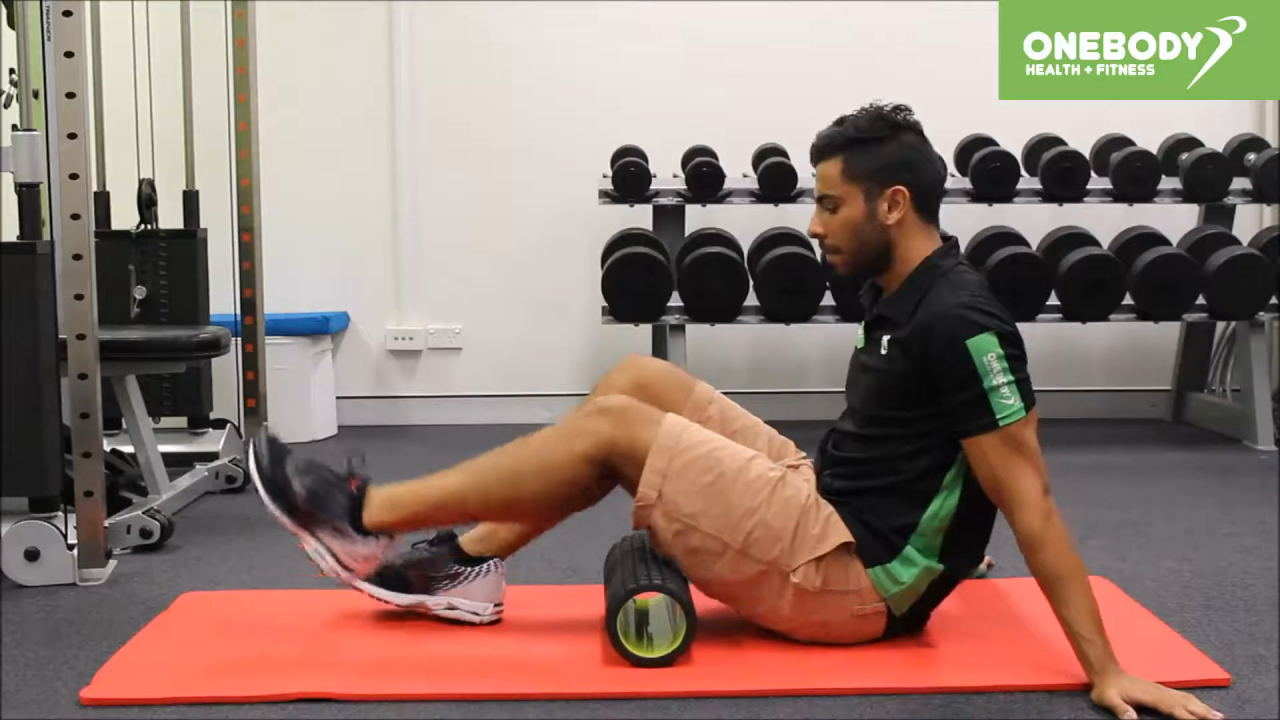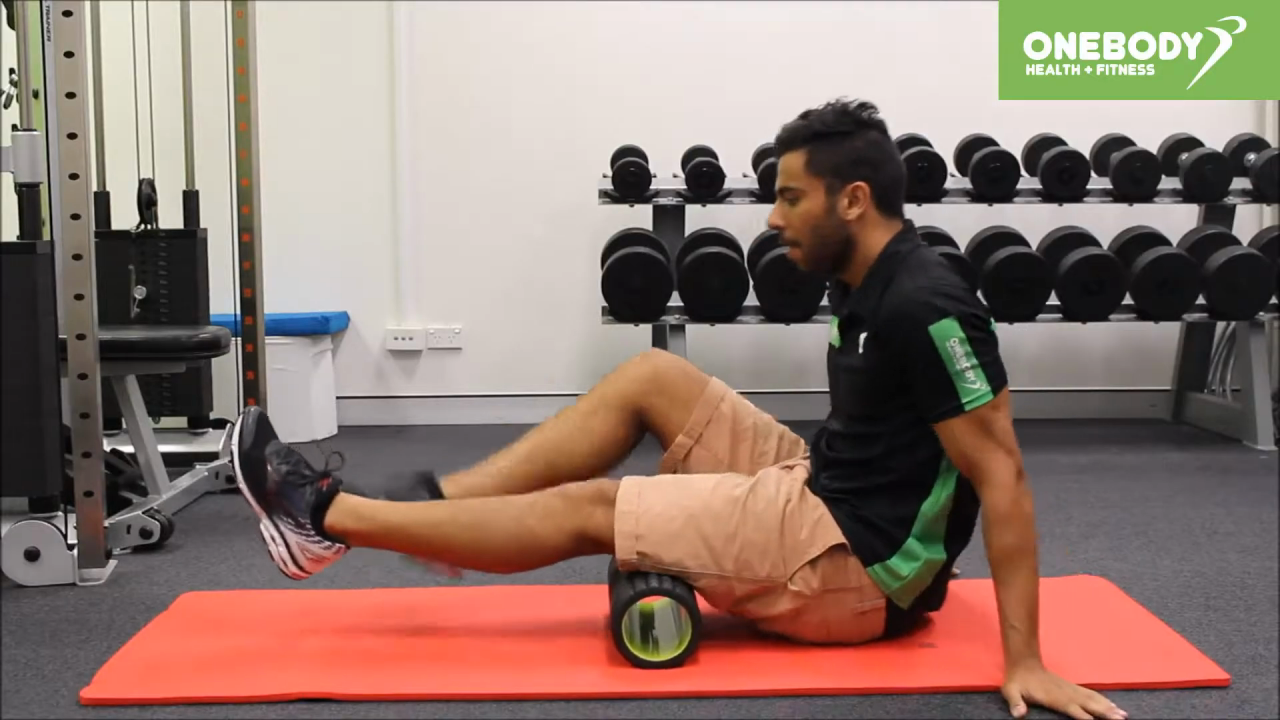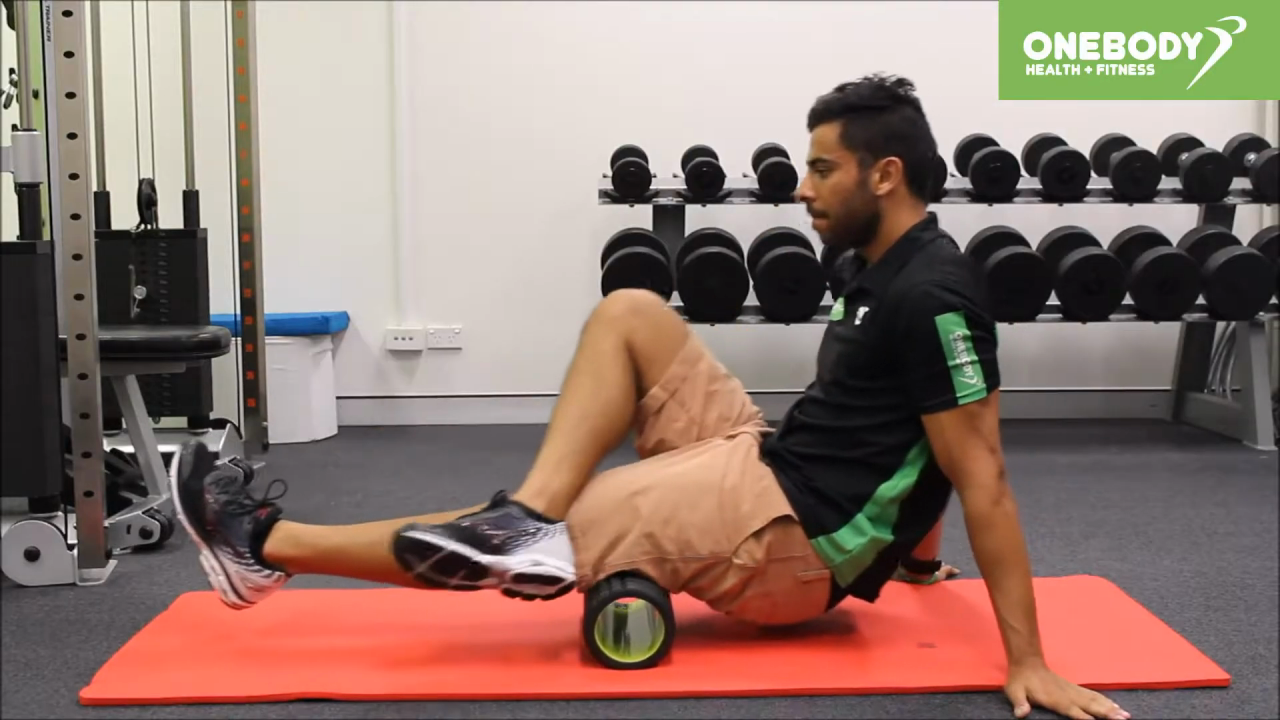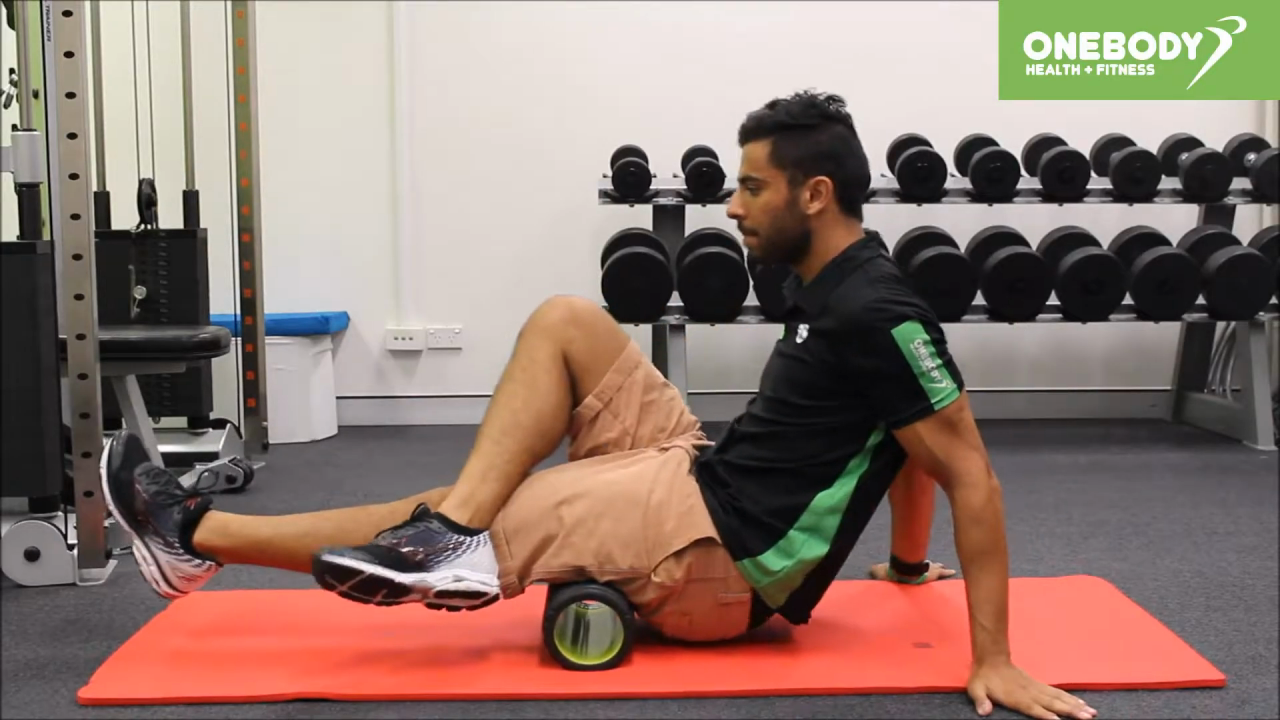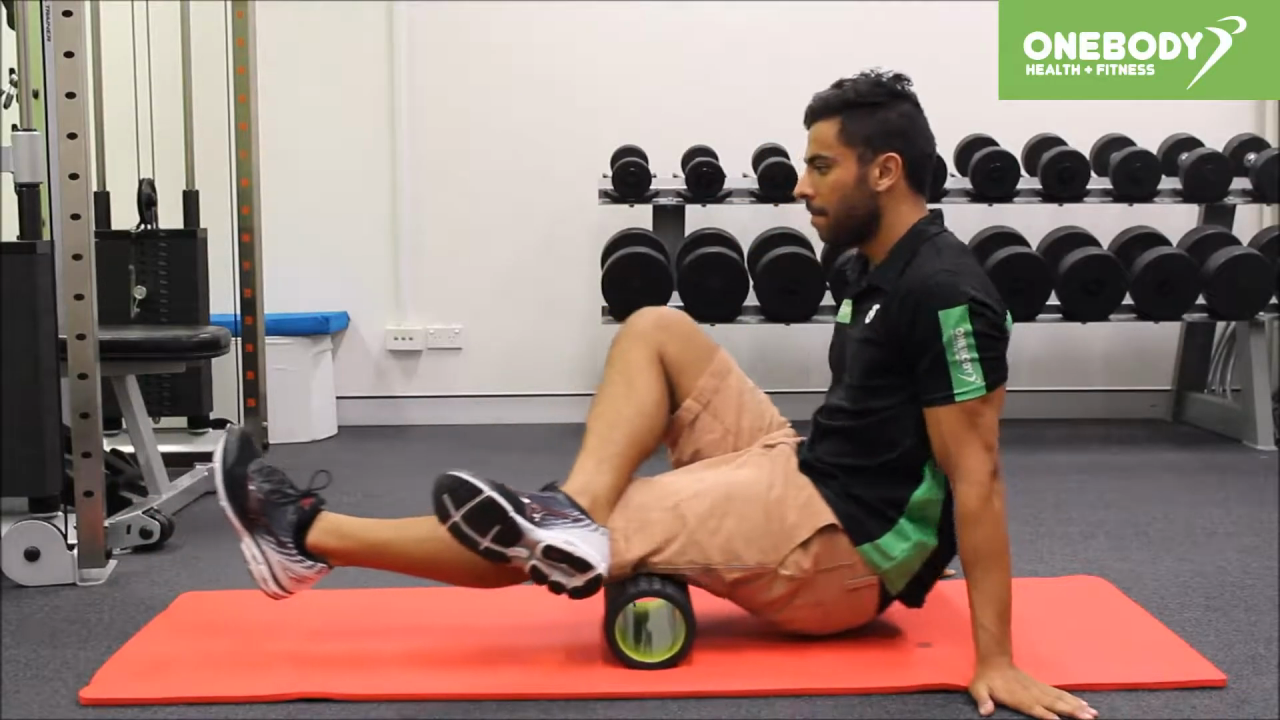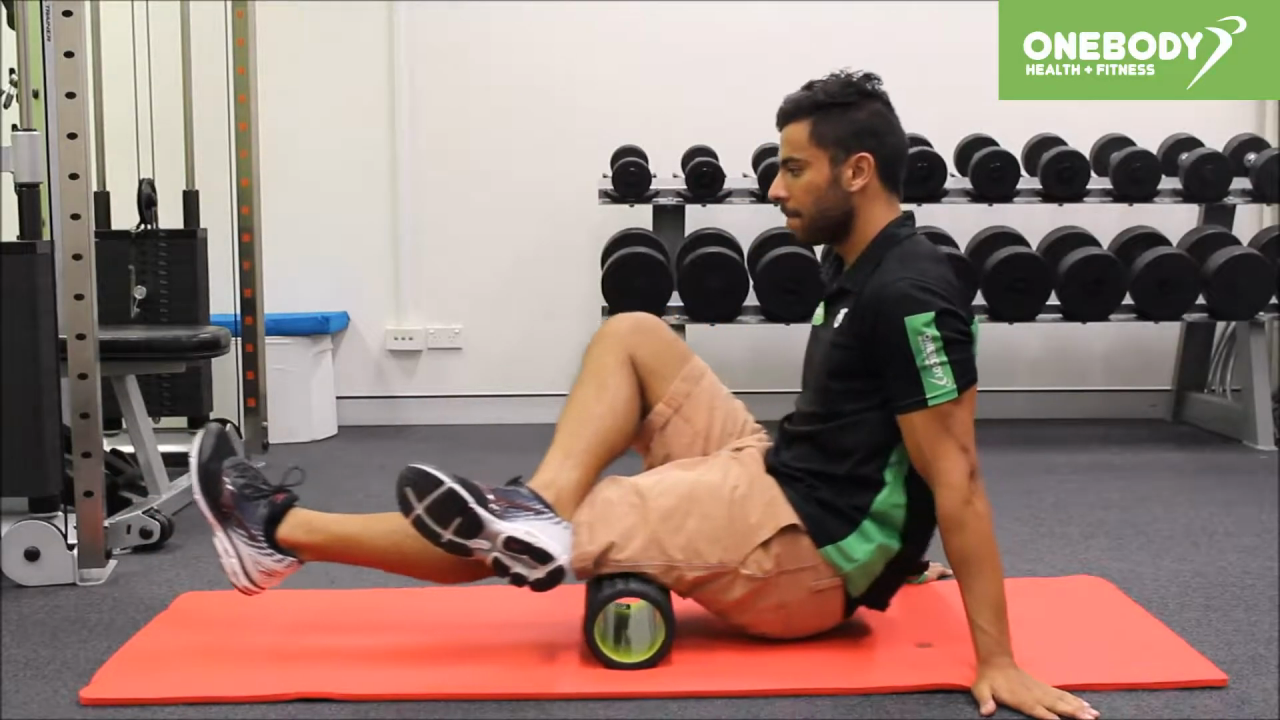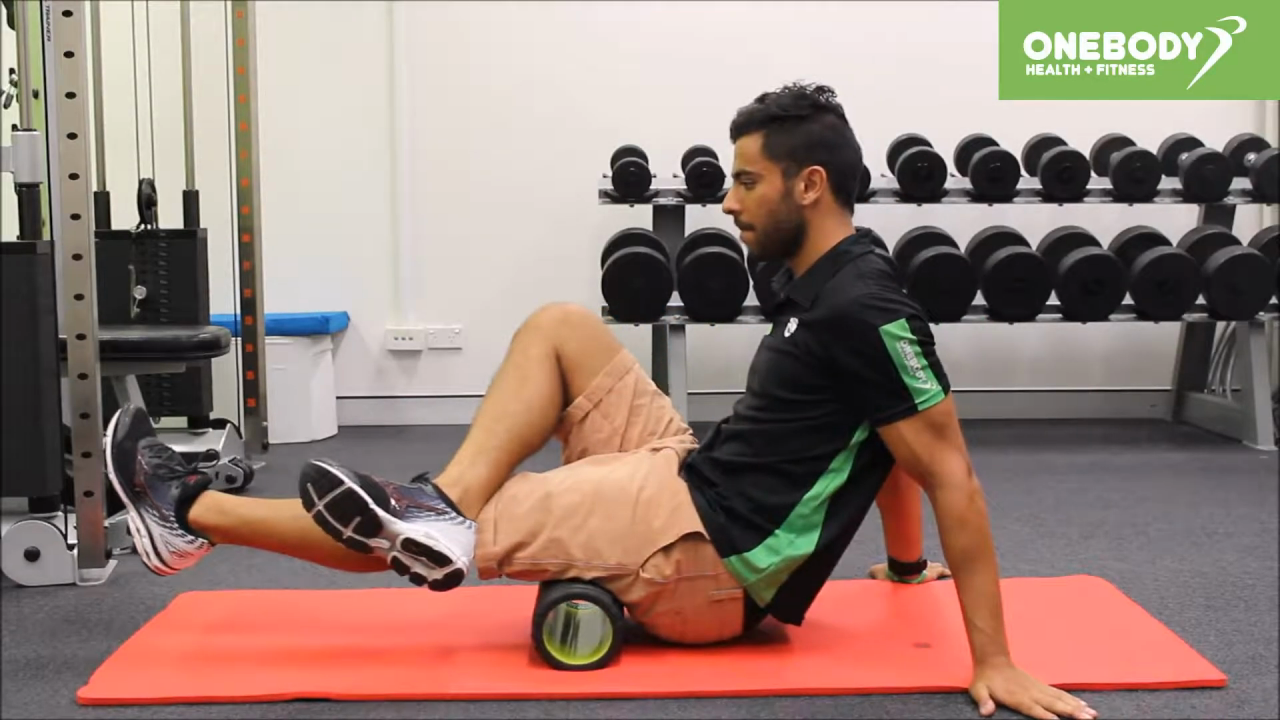
dt=0.7s
person 1, frame 1
left shoulder: (956, 322)
right shoulder: (903, 293)
left elbow: (1029, 500)
right wrist: (936, 544)
left hip: (846, 574)
right hip: (829, 506)
left knee: (612, 425)
right knee: (640, 380)
left ankle: (365, 520)
right ankle: (467, 566)
person 1, frame 2
left shoulder: (923, 307)
right shoulder: (869, 282)
left elbow: (1000, 480)
left hip: (846, 566)
right hip: (818, 494)
left knee: (581, 510)
right knee: (652, 378)
left ankle: (325, 517)
right ankle: (449, 504)
person 1, frame 3
left shoulder: (929, 297)
right shoulder: (886, 270)
left elbow: (982, 480)
right elbow: (915, 444)
right wrist: (913, 552)
left hip: (786, 537)
right hip: (767, 468)
right knee: (627, 316)
left ankle: (268, 547)
right ankle: (530, 524)
person 1, frame 4
left shoulder: (874, 313)
right shoulder: (834, 286)
left elbow: (970, 477)
right elbow: (899, 447)
right wrist: (906, 561)
left hip: (718, 557)
right hip: (706, 483)
left knee: (452, 526)
right knee: (566, 323)
left ankle: (198, 533)
right ankle: (446, 534)
person 1, frame 5
left shoulder: (941, 289)
right shoulder: (884, 271)
left elbow: (976, 476)
right wrist: (916, 544)
left hip: (838, 552)
right hip: (804, 479)
left knee: (536, 548)
right knee: (656, 331)
left ankle: (311, 535)
right ankle: (571, 523)
person 1, frame 6
left shoulder: (906, 295)
right shoulder: (862, 269)
left elbow: (957, 478)
right elbow: (909, 450)
right wrist: (901, 551)
left hip: (800, 555)
right hip: (775, 485)
left knee: (509, 542)
right knee: (632, 337)
left ankle: (280, 533)
right ankle: (531, 516)
person 1, frame 7
left shoulder: (859, 311)
right shoulder: (825, 284)
left elbow: (953, 477)
right elbow: (889, 452)
right wrist: (905, 563)
left hip: (705, 559)
right hip: (697, 484)
left knee: (407, 537)
right knee: (561, 328)
left ankle: (196, 514)
right ankle: (440, 510)
